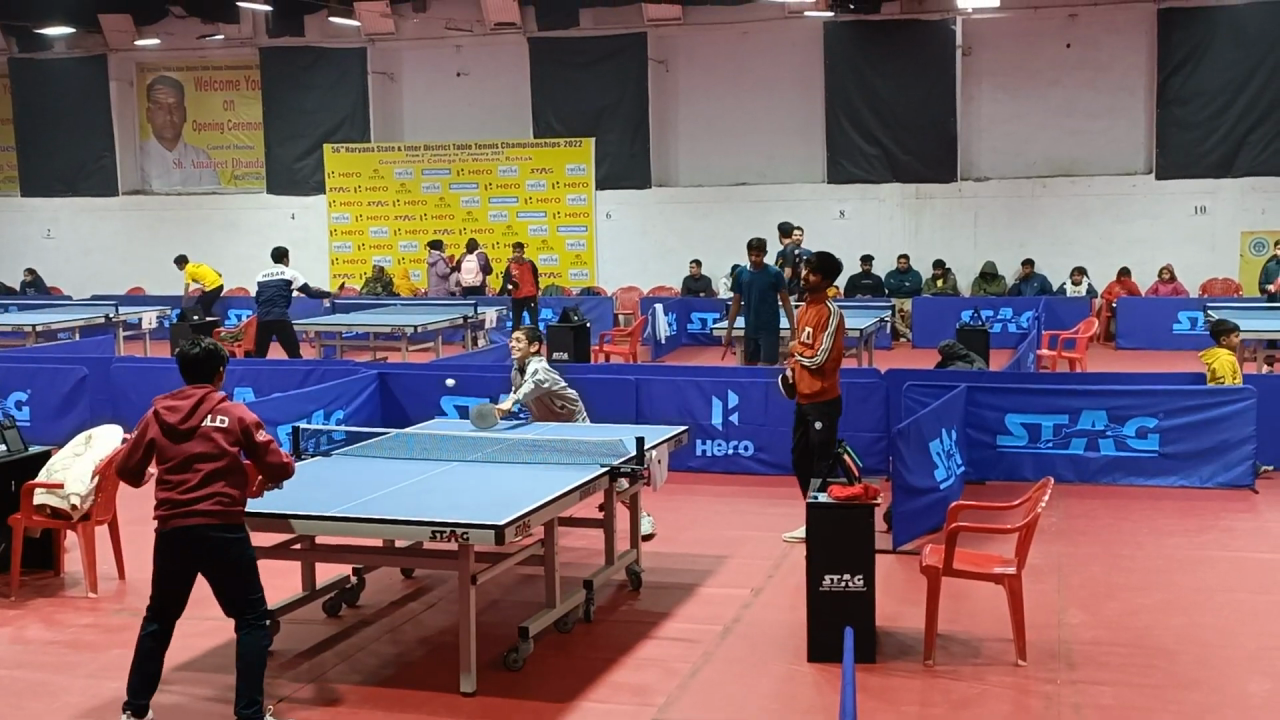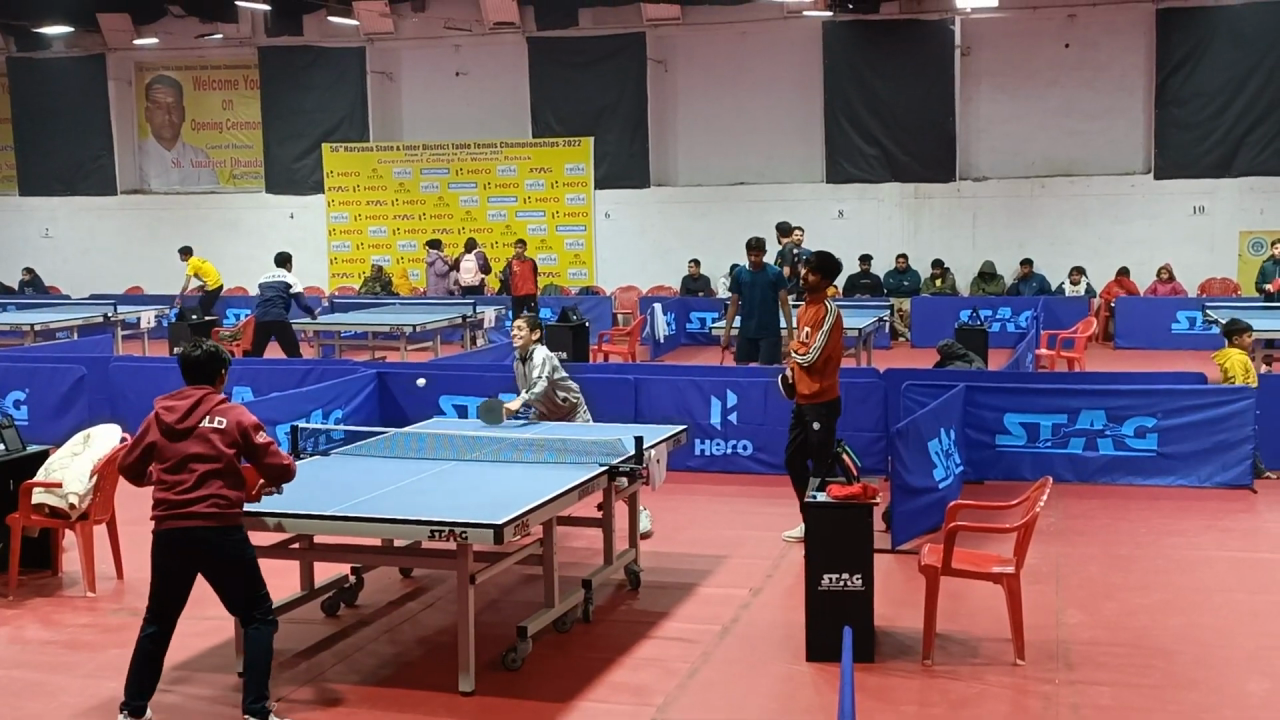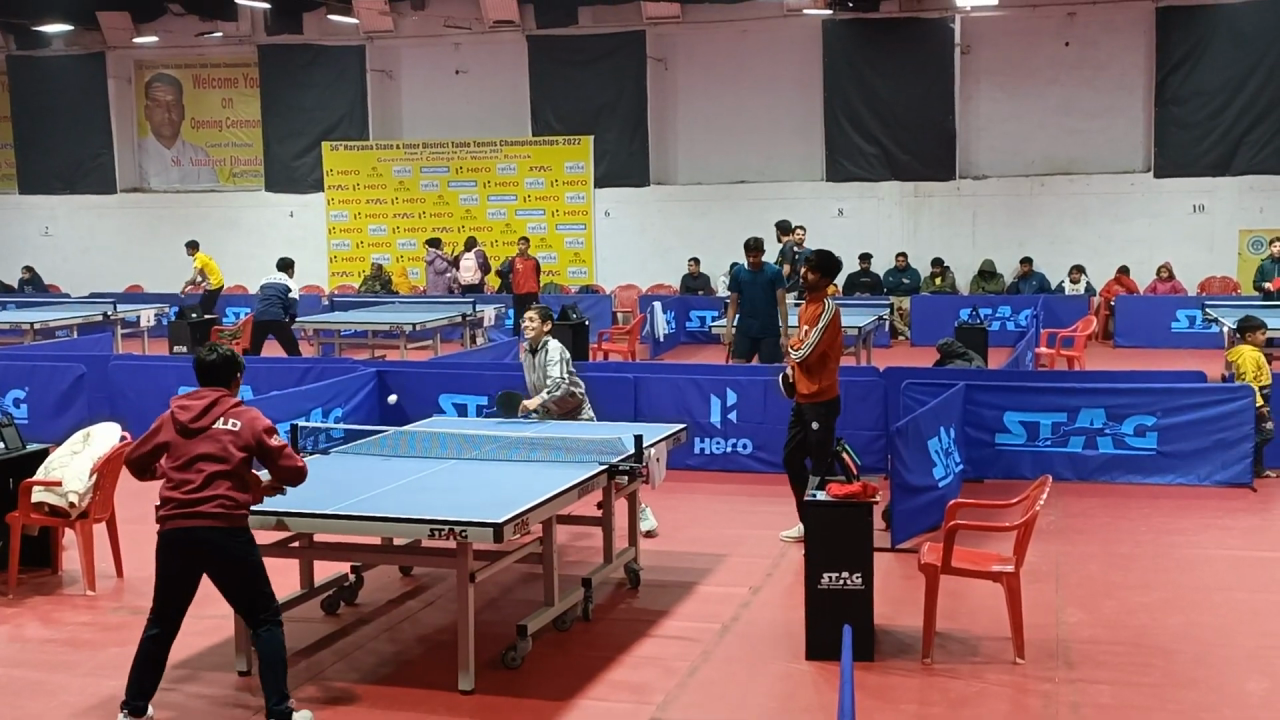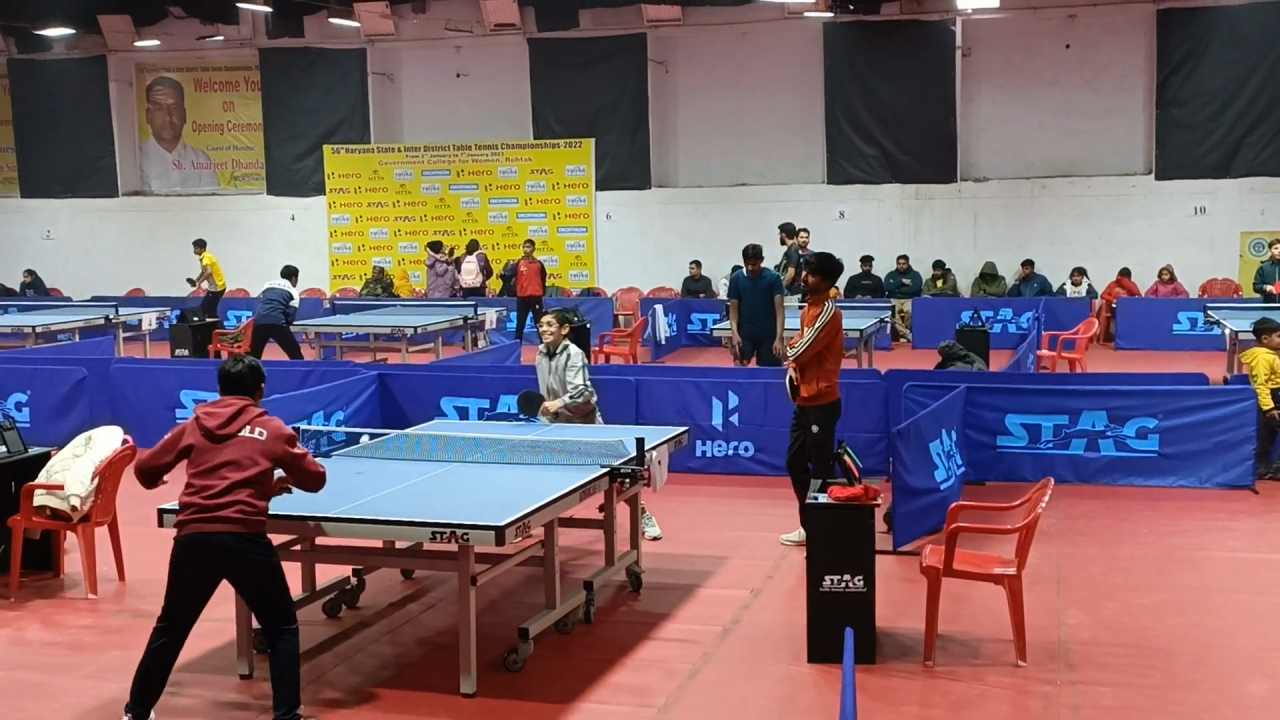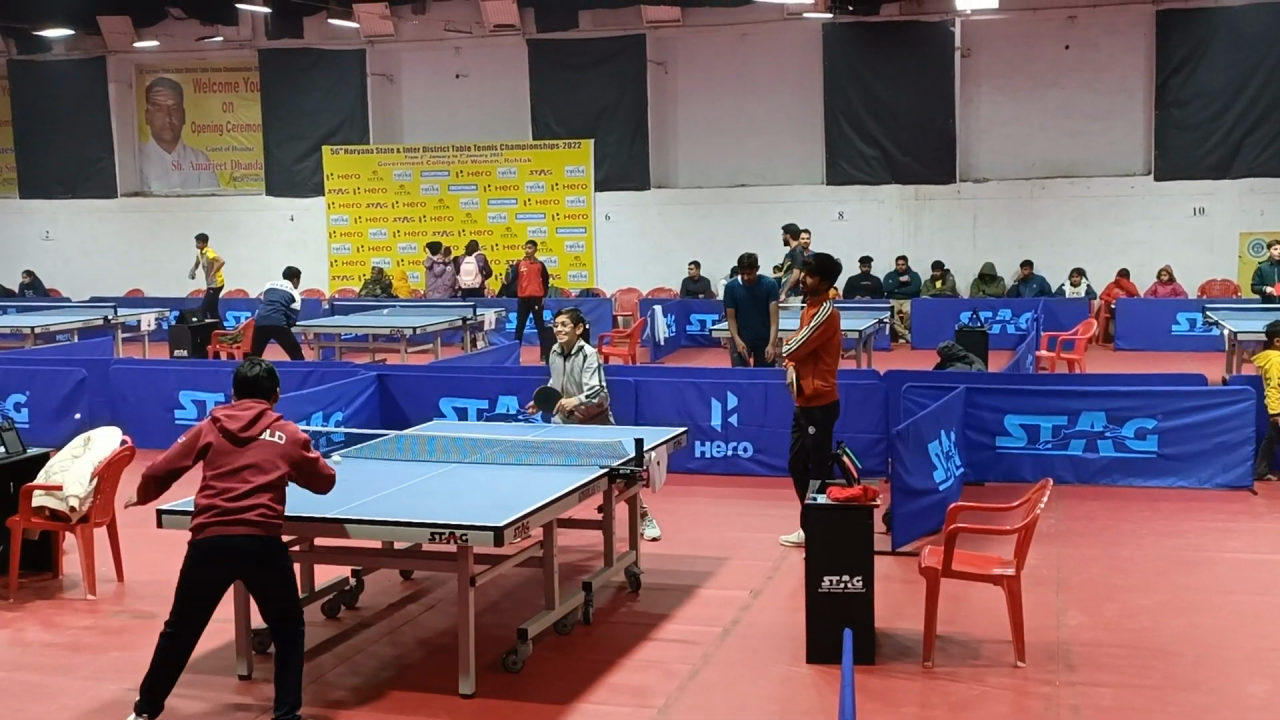
dt=0.1s
person 1, frame 1
left shoulder: (156, 416)
right shoulder: (235, 414)
left elbow: (126, 471)
right elbow: (281, 468)
right wrist: (259, 478)
left hip: (172, 532)
right hip: (221, 530)
left knee: (158, 619)
right knee: (252, 620)
person 1, frame 2
left shoulder: (158, 417)
right shoulder: (234, 416)
left elbow: (129, 469)
right elbow: (282, 471)
right wrist: (263, 482)
left hip: (169, 533)
right hip: (218, 531)
left knee: (158, 621)
right knee: (258, 618)
person 1, frame 3
left shoulder: (172, 417)
right shoulder: (248, 419)
left elbow: (134, 462)
right elbow: (294, 473)
right wrist: (269, 484)
left hip: (174, 532)
right hip: (225, 532)
left knee: (162, 621)
right knee: (265, 620)
person 1, frame 4
left shoulder: (194, 424)
right shoulder: (273, 429)
left elbow: (146, 468)
right elbow: (315, 479)
left wrist: (155, 481)
right wrist: (281, 481)
left hip: (194, 538)
right hip: (246, 539)
left knee: (170, 627)
right knee: (281, 628)
person 1, frame 5
left shoulder: (210, 427)
right shoulder: (288, 434)
left elbow: (157, 474)
right elbow: (324, 481)
left wrist: (142, 496)
left hip: (209, 540)
right hip: (262, 541)
left knee: (179, 628)
right knee: (288, 630)
person 2, frame 1
left shoulder: (830, 313)
right shoulder: (804, 309)
left elbow: (818, 358)
left wrist: (795, 347)
right wrist: (791, 368)
left hip: (823, 401)
right hip: (803, 399)
left knee: (822, 468)
right knee: (800, 463)
person 2, frame 2
left shoulder: (829, 312)
right shoulder: (804, 308)
left elbow: (811, 356)
left wrist: (793, 346)
right wrist: (791, 368)
left hip: (822, 402)
right hip: (802, 400)
left knee: (821, 469)
right knee: (793, 460)
person 2, frame 3
left shoulder: (827, 310)
right shoulder: (806, 306)
left elbow: (805, 352)
left wrist: (791, 343)
right wrist: (791, 366)
left hip: (821, 401)
right hip: (802, 398)
left knee: (820, 468)
right knee: (791, 459)
right ankle: (808, 522)
person 2, frame 4
left shoulder: (827, 313)
right shoulder: (809, 308)
left elbow: (797, 351)
left wrist: (791, 345)
right wrist: (792, 367)
left hip: (821, 403)
right hip: (804, 401)
left knee: (820, 470)
right knee: (795, 464)
person 2, frame 5
left shoulder: (825, 313)
right shoulder: (809, 309)
left elbow: (792, 349)
left wrist: (788, 344)
right wrist: (792, 367)
left hip: (820, 404)
right hip: (804, 402)
left knee: (819, 471)
right knee: (797, 465)
person 3, frame 1
left shoulder: (539, 367)
right shoulder: (517, 369)
left elbow: (533, 386)
left wrist: (510, 402)
right wrist: (508, 404)
left hip: (573, 423)
right hip: (546, 425)
left ankle: (640, 515)
person 3, frame 2
left shoulder: (542, 356)
right shoulder: (518, 358)
left elbow: (541, 385)
left wrist: (518, 402)
right wrist: (516, 406)
left hip: (572, 417)
right hip: (544, 419)
left ankle: (638, 511)
person 3, frame 3
left shoulder: (554, 349)
right shoulder: (526, 350)
left elbow: (560, 384)
left wrist: (537, 401)
right wrist: (530, 403)
left hip: (576, 414)
right hip: (548, 416)
left ankle: (641, 510)
person 3, frame 4
left shoulder: (572, 353)
right shoulder: (541, 353)
left elbow: (581, 391)
left wrist: (558, 403)
right wrist: (547, 404)
left hip: (586, 419)
right hip: (556, 420)
left ankle: (644, 517)
person 3, frame 5
left shoulder: (588, 354)
right shoulder: (555, 352)
left elbow: (597, 391)
left wrist: (576, 400)
left hip: (595, 420)
right hip: (565, 420)
left ankle: (644, 519)
